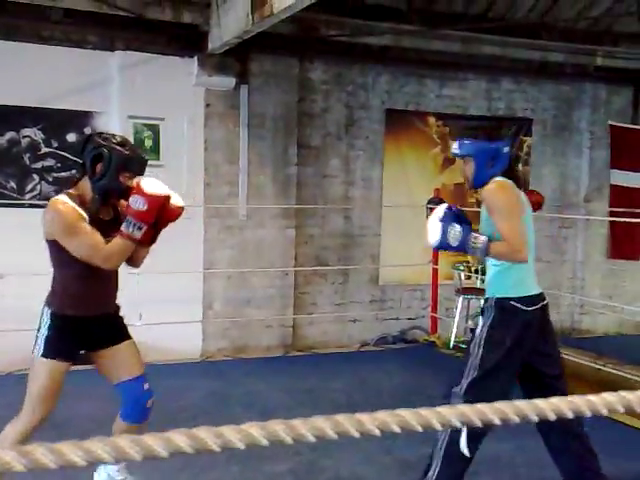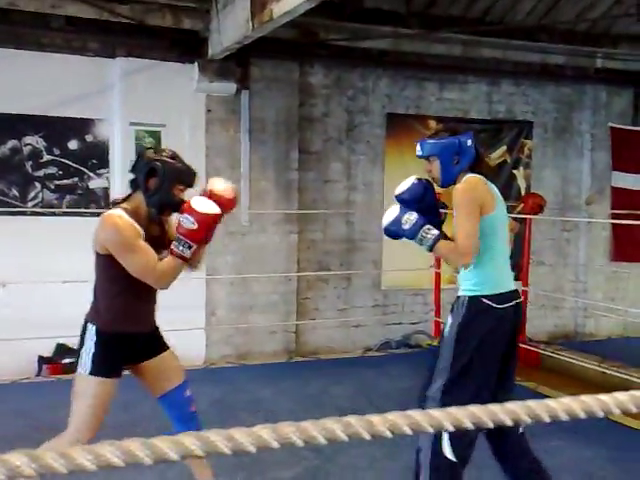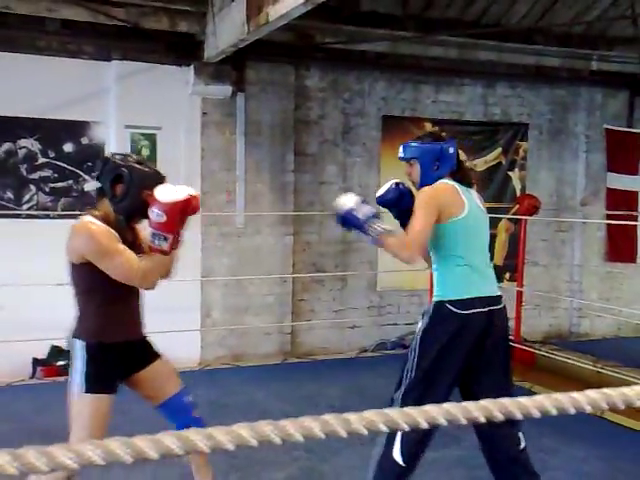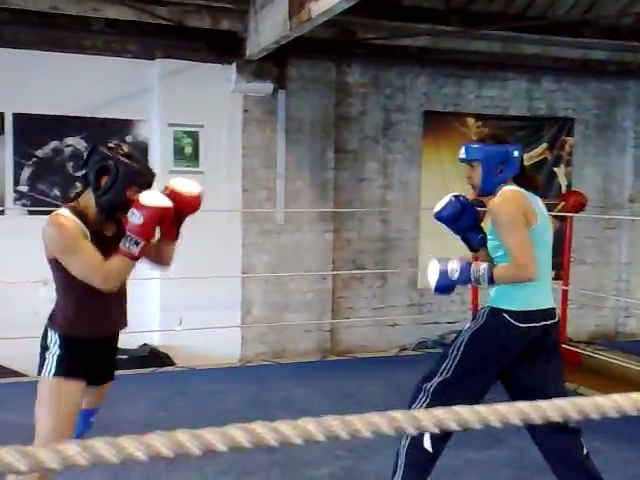
dt=0.4s
person 1, frame 1
left shoulder: (496, 190)
right shoulder: (509, 192)
left elbow: (518, 253)
left wrist: (466, 240)
right wrist: (468, 235)
left hip: (509, 308)
right hip: (530, 306)
left knee: (470, 400)
right knee: (549, 398)
person 1, frame 2
left shoulder: (467, 190)
right shoulder: (482, 188)
left elbow: (464, 257)
left wrist: (418, 229)
right wrist: (428, 219)
left hip: (480, 307)
right hip: (504, 304)
left knee: (447, 404)
right knee: (492, 403)
person 1, frame 3
left shoulder: (433, 194)
right shoulder: (470, 195)
left elbow: (410, 253)
left wrist: (368, 222)
right wrist: (406, 217)
left hip: (456, 313)
right hip: (491, 310)
left knee: (413, 407)
person 1, frame 4
left shoulder: (506, 200)
right shoulder: (532, 201)
left elbow: (523, 270)
left wrist: (466, 272)
right wrist: (471, 235)
left hip: (507, 321)
right hip: (541, 322)
left knee: (435, 401)
right knee: (551, 419)
person 2, frame 1
left shoulder: (115, 206)
right shoulder: (61, 210)
left elbow: (134, 259)
right elbow: (106, 258)
left wrist: (154, 225)
right wrist: (138, 218)
left hip: (105, 318)
right hip: (63, 321)
left knee: (140, 399)
right knee: (34, 416)
person 2, frame 2
left shoulder: (159, 221)
right shoulder: (116, 224)
left elbow: (191, 263)
right elbow: (160, 278)
left wrist: (204, 225)
right wrist: (189, 235)
left hip: (145, 335)
right hip: (106, 338)
left knee: (186, 410)
right knee: (79, 436)
person 2, frame 3
left shoulder: (127, 227)
right shoulder: (89, 231)
left elbow: (163, 271)
right elbow: (145, 278)
left wrist: (175, 222)
right wrist: (164, 227)
left hip: (132, 344)
right hip: (94, 350)
left knee: (188, 415)
person 2, frame 4
left shoulder: (118, 217)
right shoulder: (62, 226)
left elbow: (162, 258)
right elbow: (107, 280)
left wrist: (173, 220)
right wrist: (137, 235)
left hip: (105, 339)
right hip: (68, 343)
left knee: (83, 420)
right knee: (49, 450)
